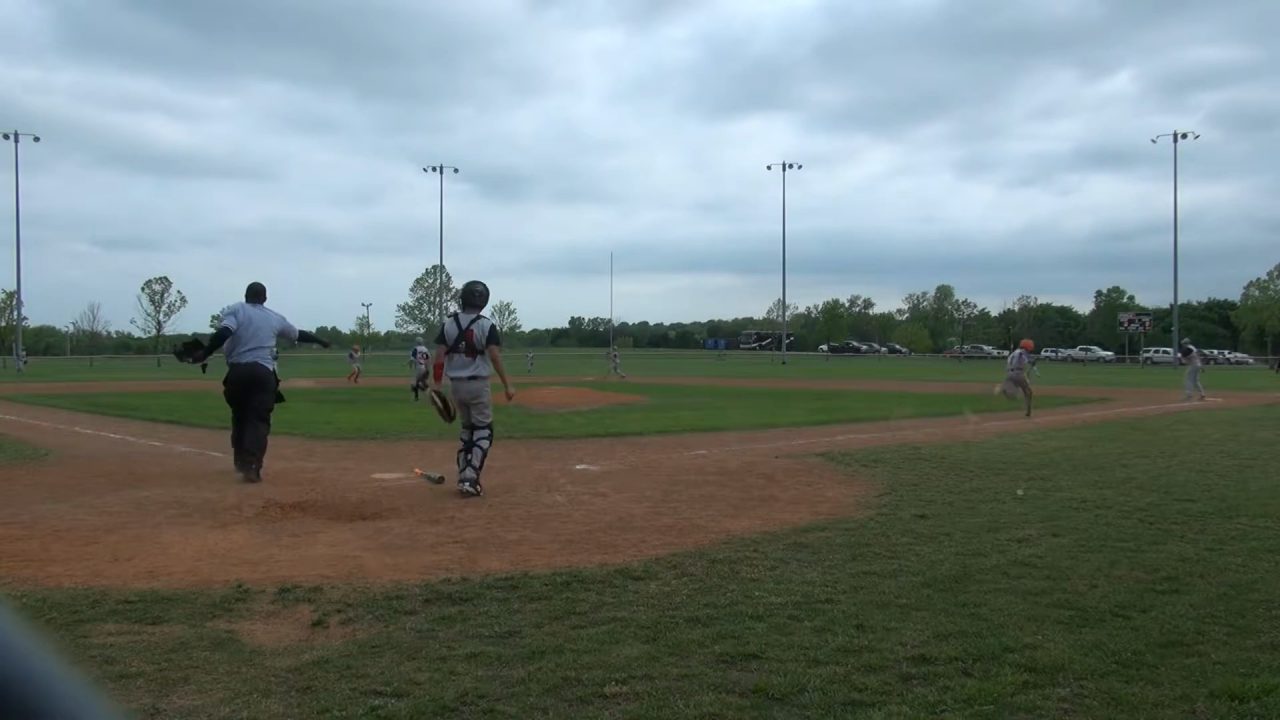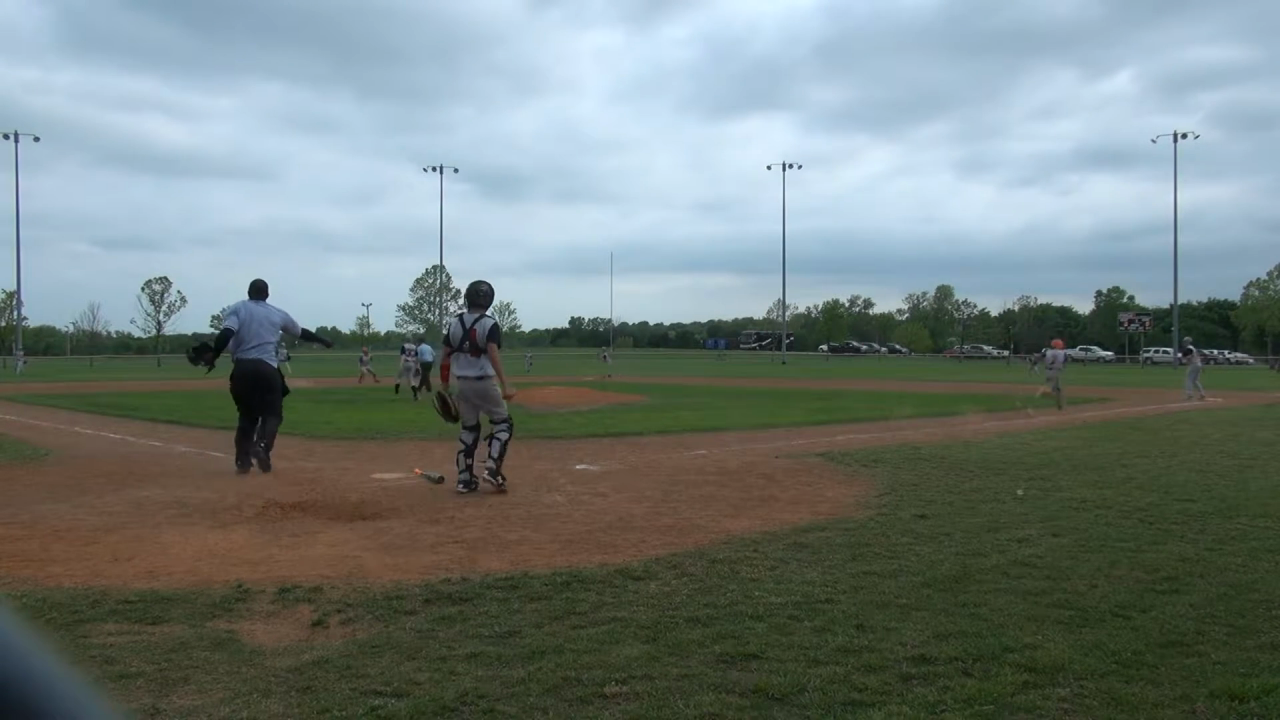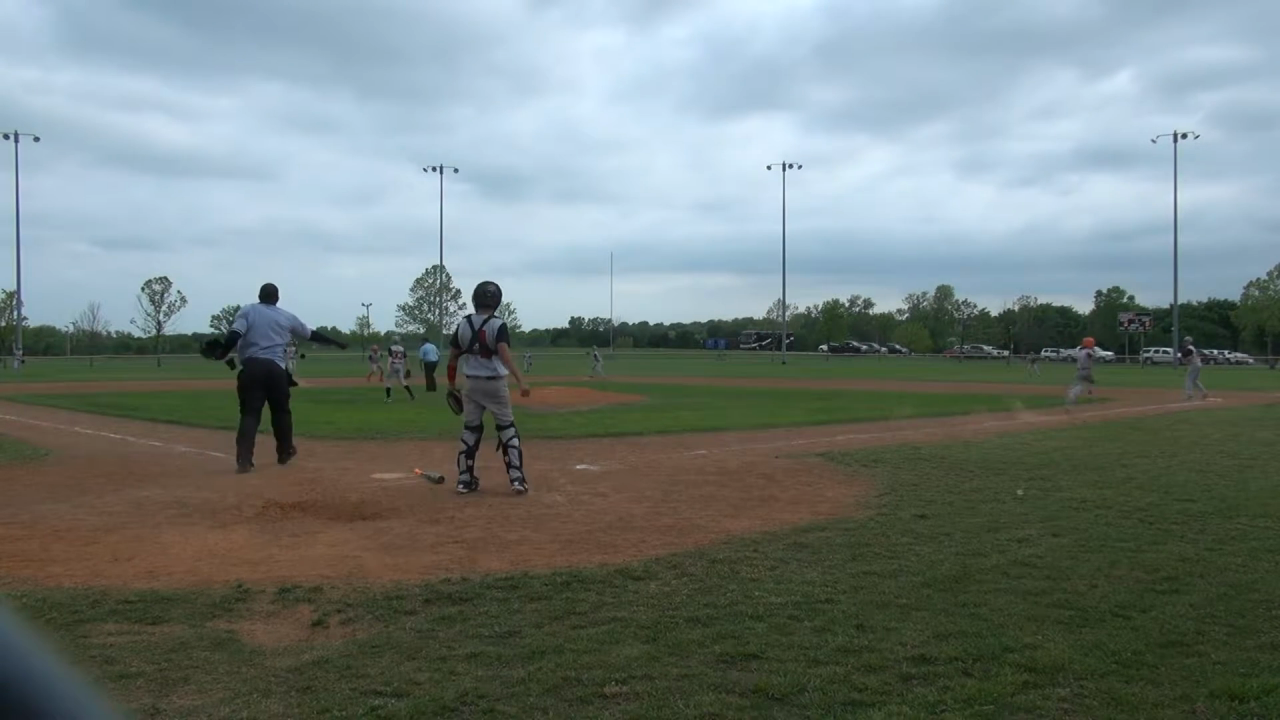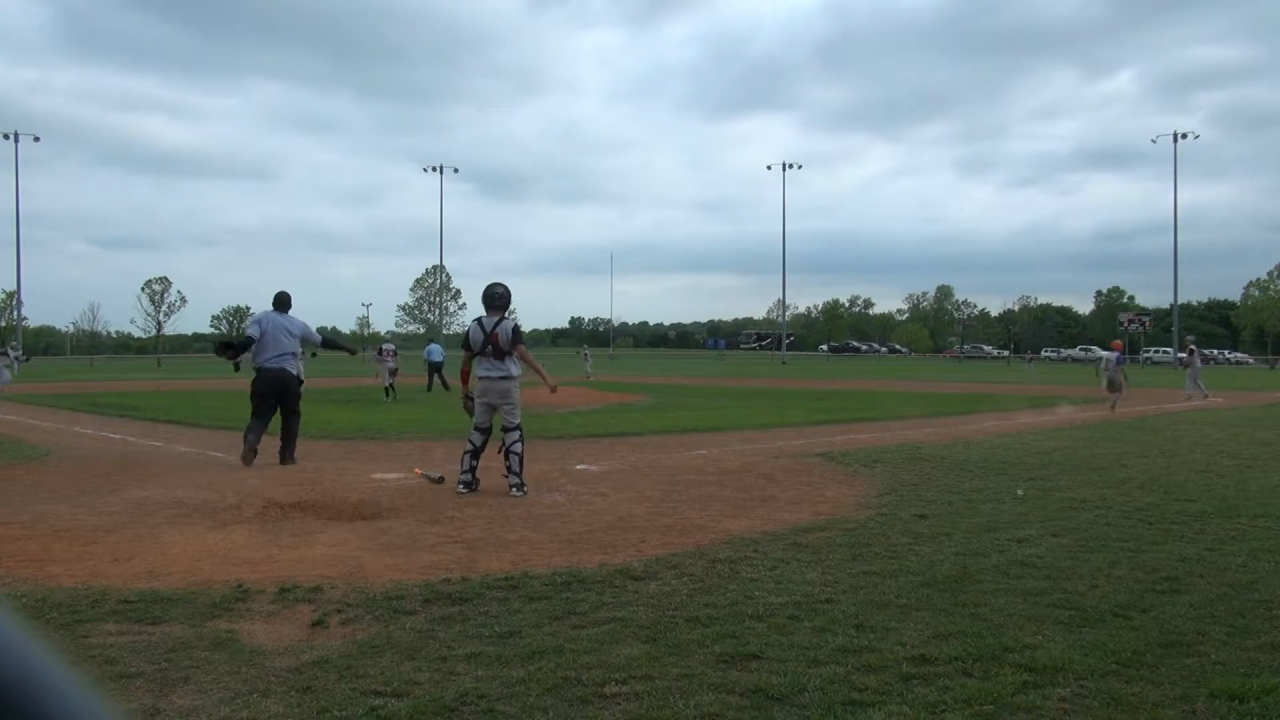
dt=0.2s
person 1, frame 1
left shoulder: (449, 323)
right shoulder: (486, 325)
left elbow: (439, 356)
right elbow: (495, 357)
left wrist: (436, 385)
right wrist: (507, 386)
left hip: (457, 384)
right hip: (478, 384)
left knee: (467, 429)
right knee: (483, 431)
left ankle: (465, 478)
right ankle: (470, 480)
person 1, frame 2
left shoulder: (455, 323)
right shoulder: (490, 324)
left elbow: (445, 357)
right elbow: (493, 355)
left wrist: (444, 385)
right wrist: (505, 385)
left hip: (463, 384)
right hip: (485, 383)
left knee: (468, 429)
right knee: (503, 423)
left ankle: (465, 479)
right ankle: (492, 469)
person 1, frame 3
left shoulder: (463, 325)
right shoulder: (498, 325)
left elbow: (453, 357)
right elbow: (504, 354)
left wrist: (451, 383)
right wrist: (521, 381)
left hip: (471, 384)
right hip: (495, 383)
left knee: (470, 430)
right knee: (507, 429)
left ankle: (464, 480)
right ankle: (516, 479)
person 1, frame 4
left shoulder: (474, 327)
right shoulder: (510, 326)
left elbow: (467, 360)
right elbow: (523, 354)
left wrist: (465, 388)
right wrist: (546, 378)
left hip: (483, 385)
right hip: (507, 385)
left knee: (479, 431)
right knee: (512, 432)
left ankle: (465, 480)
right ankle: (516, 483)
person 2, frame 1
left shoulder: (234, 310)
right shoulder: (275, 318)
left elbow: (224, 333)
right elbow: (298, 334)
left wrist: (204, 355)
right wrist: (320, 341)
left hip: (237, 371)
right hip: (263, 372)
left knee: (240, 418)
right knee: (258, 420)
left ankle: (242, 461)
right ankle: (251, 466)
person 2, frame 2
left shoulder: (237, 308)
right shoulder: (278, 313)
left elbow: (226, 333)
right elbow: (301, 332)
left wrist: (213, 356)
right wrist: (323, 341)
left hip: (243, 368)
right hip: (268, 368)
left knee: (247, 414)
right knee: (271, 413)
left ankle: (243, 461)
right ankle: (261, 447)
person 2, frame 3
left shoulder: (247, 311)
right shoulder: (287, 317)
left elbow: (234, 335)
right elbow: (311, 335)
left wrist: (222, 353)
right wrist: (335, 342)
left hip: (252, 368)
right hip: (276, 369)
left knee: (250, 414)
right knee: (281, 412)
left ankle: (244, 460)
right ankle: (285, 452)
person 2, frame 4
left shoulder: (260, 318)
right shoulder: (298, 325)
left elbow: (248, 341)
right elbow: (322, 341)
left wrist: (234, 354)
right wrist: (345, 348)
left hip: (264, 375)
right hip: (288, 375)
left knee: (260, 415)
right knee: (291, 415)
left ankle: (250, 441)
right ankle: (287, 455)
